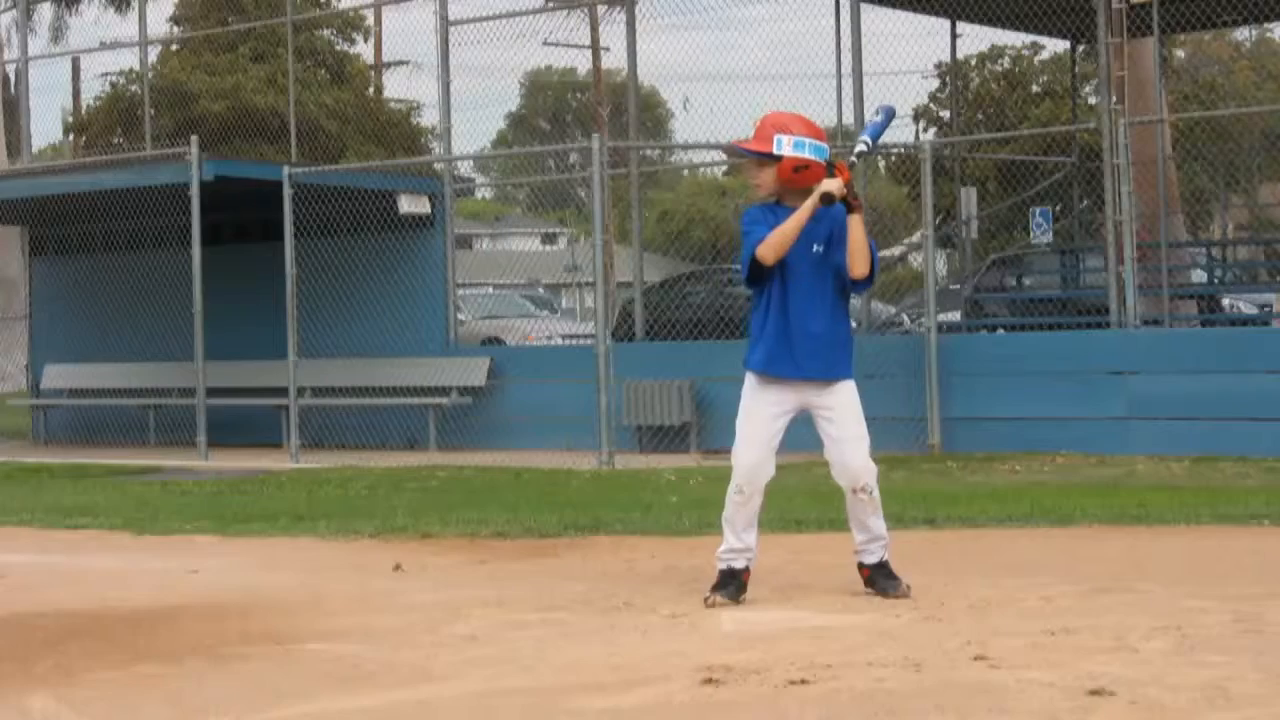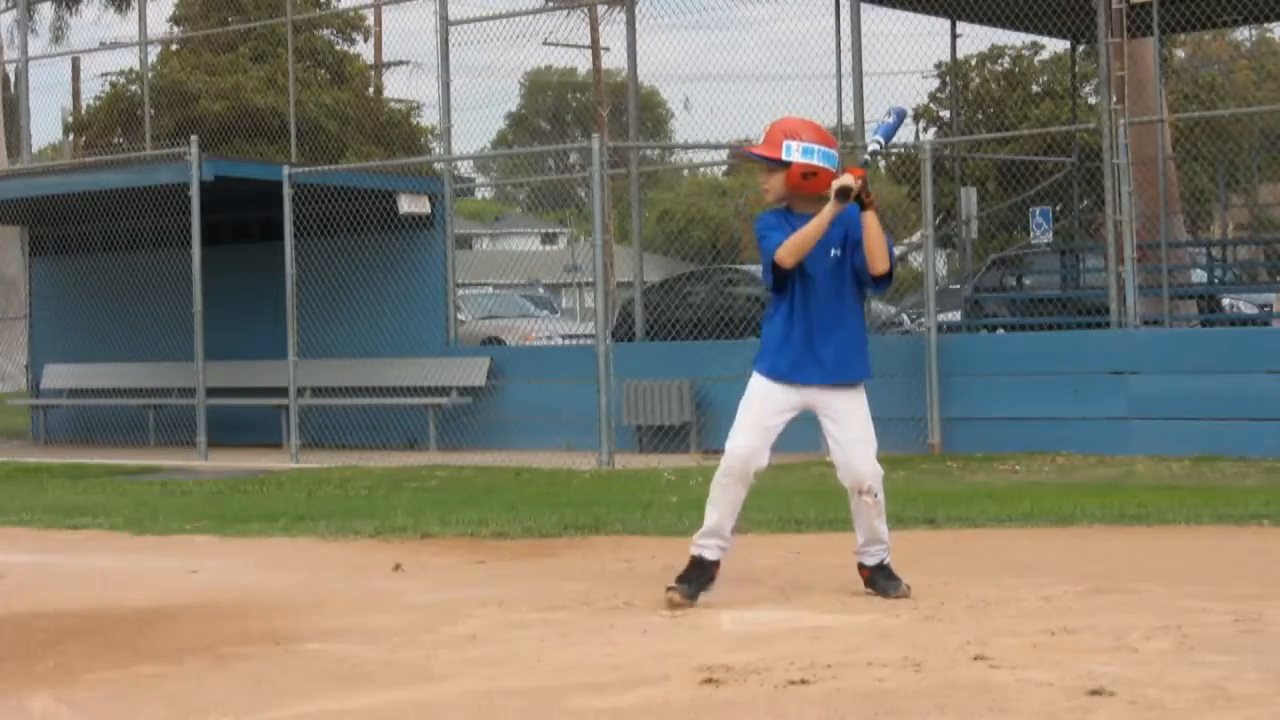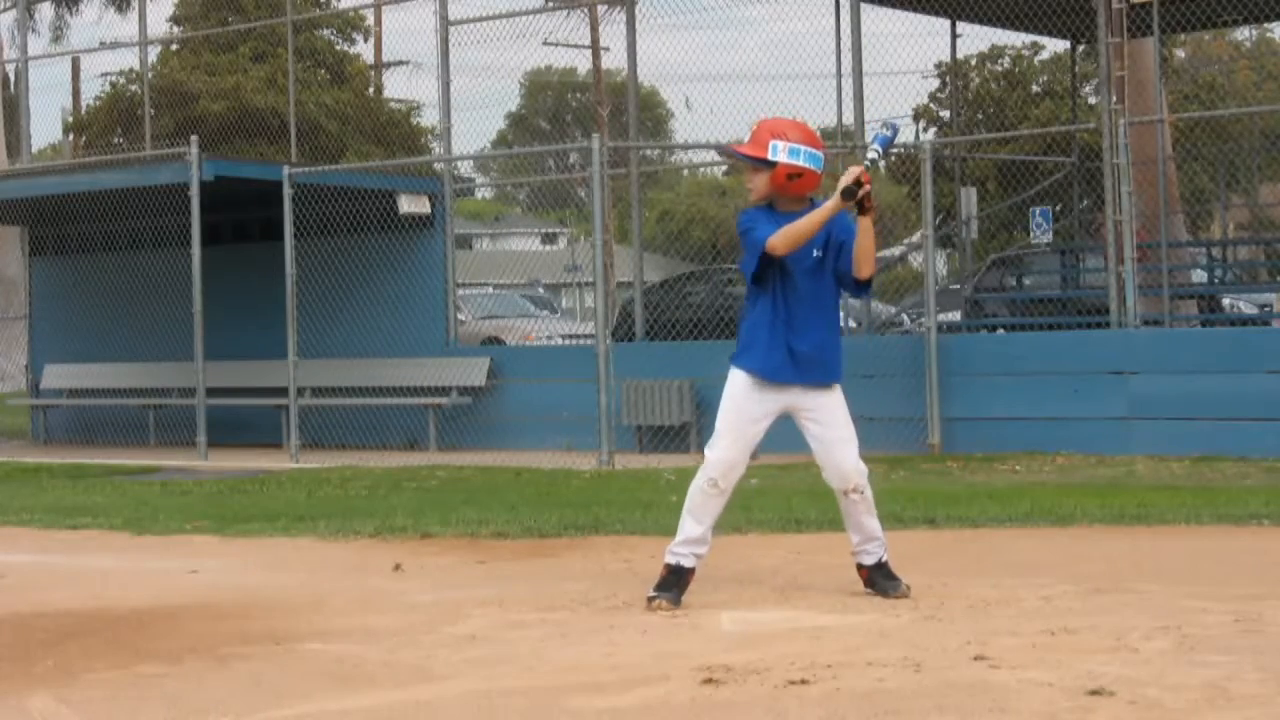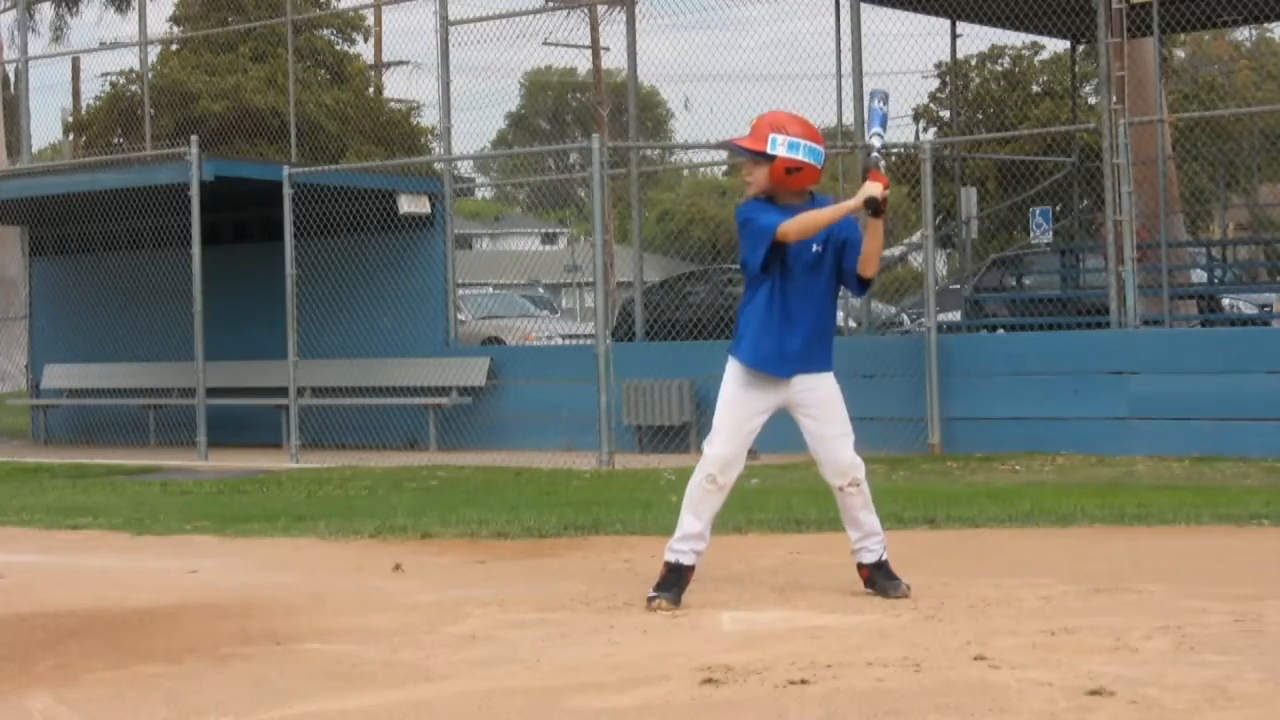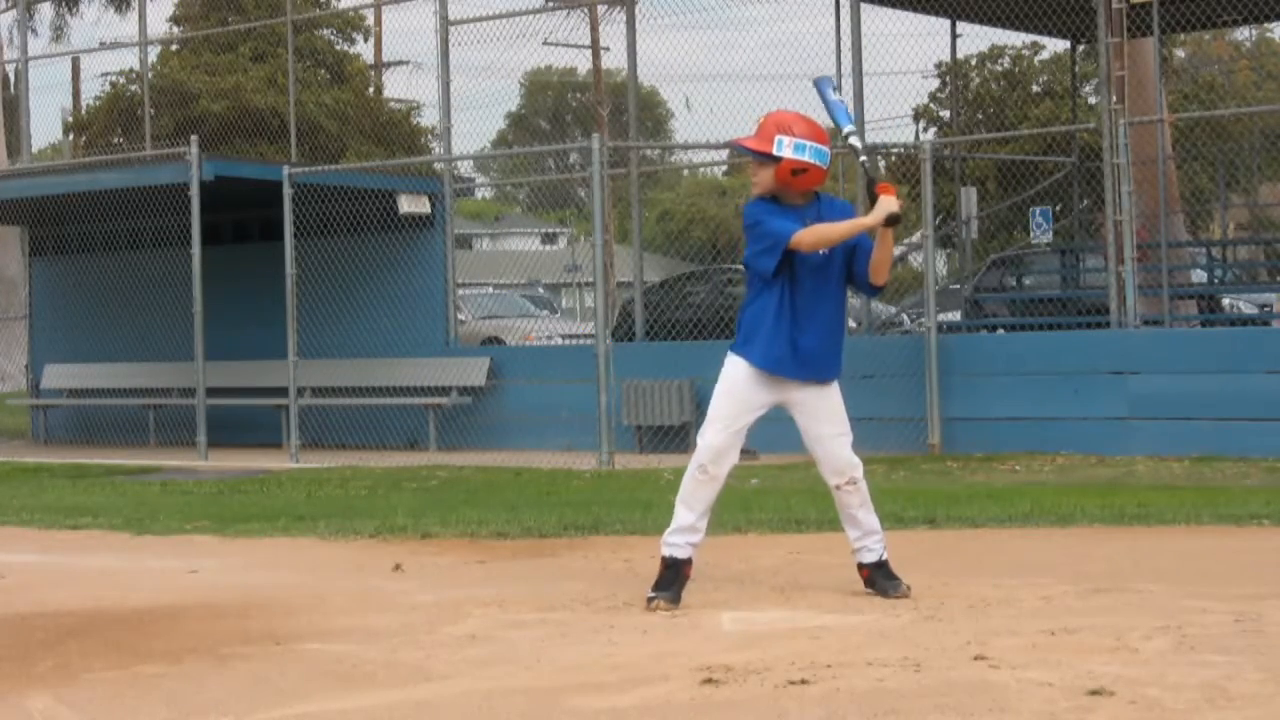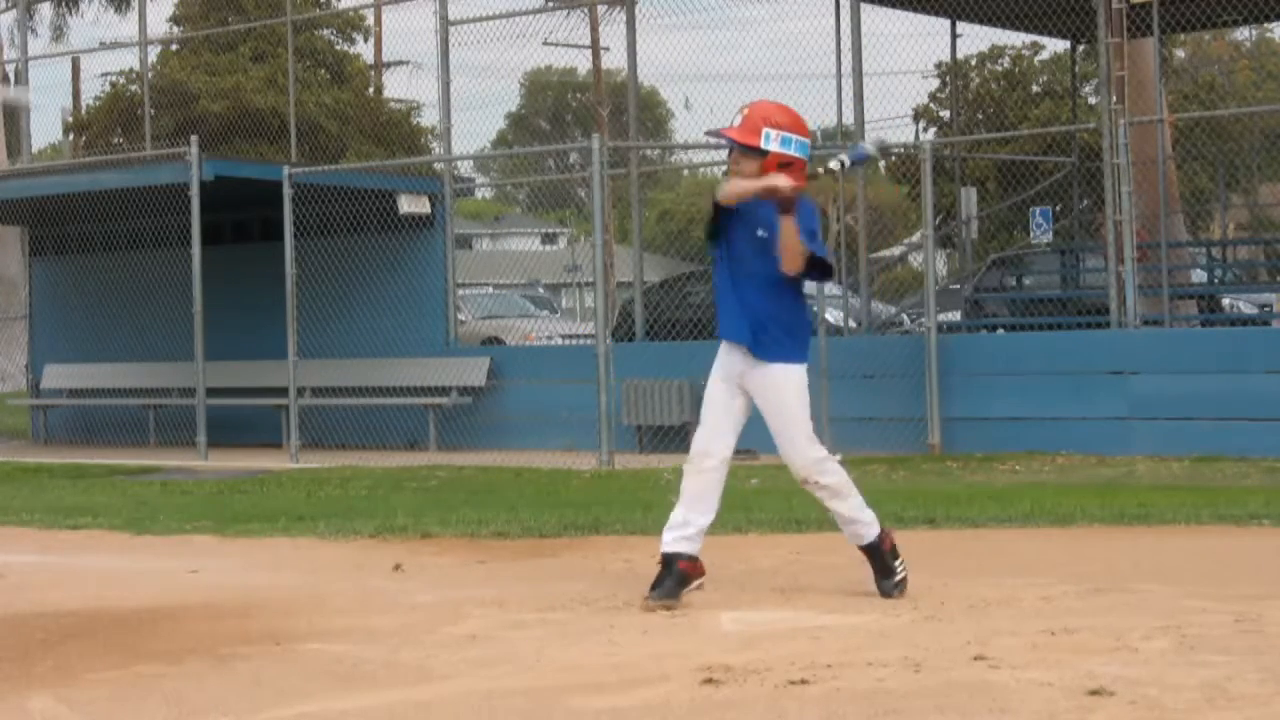
dt=0.5s
person 1, frame 1
left shoulder: (836, 219)
right shoulder: (756, 217)
left elbow: (859, 271)
right elbow: (767, 254)
left wrist: (852, 206)
right wrist: (814, 200)
left hip: (830, 370)
right hip: (769, 368)
left knee: (857, 469)
right knee: (748, 470)
left ankle: (874, 562)
right ankle: (733, 567)
person 1, frame 2
left shoulder: (852, 219)
right shoulder: (771, 222)
left elbow: (879, 267)
right elbow: (786, 257)
left wrist: (866, 204)
right wrist: (833, 204)
left hip: (839, 371)
right hip: (778, 369)
left knee: (863, 471)
right knee: (738, 457)
left ankle: (875, 562)
right ankle: (705, 558)
person 1, frame 3
left shoulder: (834, 224)
right shoulder: (752, 220)
left elbow: (862, 272)
right elbow: (780, 244)
left wrist: (863, 211)
right wrist: (837, 201)
left hip: (817, 373)
right hip: (756, 371)
left knee: (848, 471)
right knee: (720, 466)
left ankle: (873, 562)
right ankle: (679, 565)
person 1, frame 4
left shoulder: (834, 217)
right shoulder: (752, 213)
left elbow: (865, 272)
right elbow: (791, 231)
left wrist: (875, 214)
right wrist: (855, 202)
left hip: (812, 369)
right hip: (753, 365)
left knee: (845, 467)
right knee: (718, 462)
left ankle: (873, 561)
right ankle: (678, 564)
person 1, frame 5
left shoulder: (839, 212)
right shoulder: (758, 213)
left elbow: (875, 278)
right elbow: (805, 241)
left wrist: (886, 226)
right wrist: (872, 219)
left hip: (815, 367)
right hip: (752, 361)
left knee: (842, 466)
right knee: (710, 454)
left ankle: (873, 561)
right ankle: (676, 560)
person 1, frame 6
left shoulder: (799, 207)
right shoulder: (742, 194)
left elbow: (792, 266)
right elbow: (724, 193)
left wrist: (787, 209)
right wrist: (765, 186)
left hip: (780, 355)
right hip: (736, 348)
left knee: (806, 458)
right knee: (706, 452)
left ankle: (875, 542)
right ankle: (680, 557)
